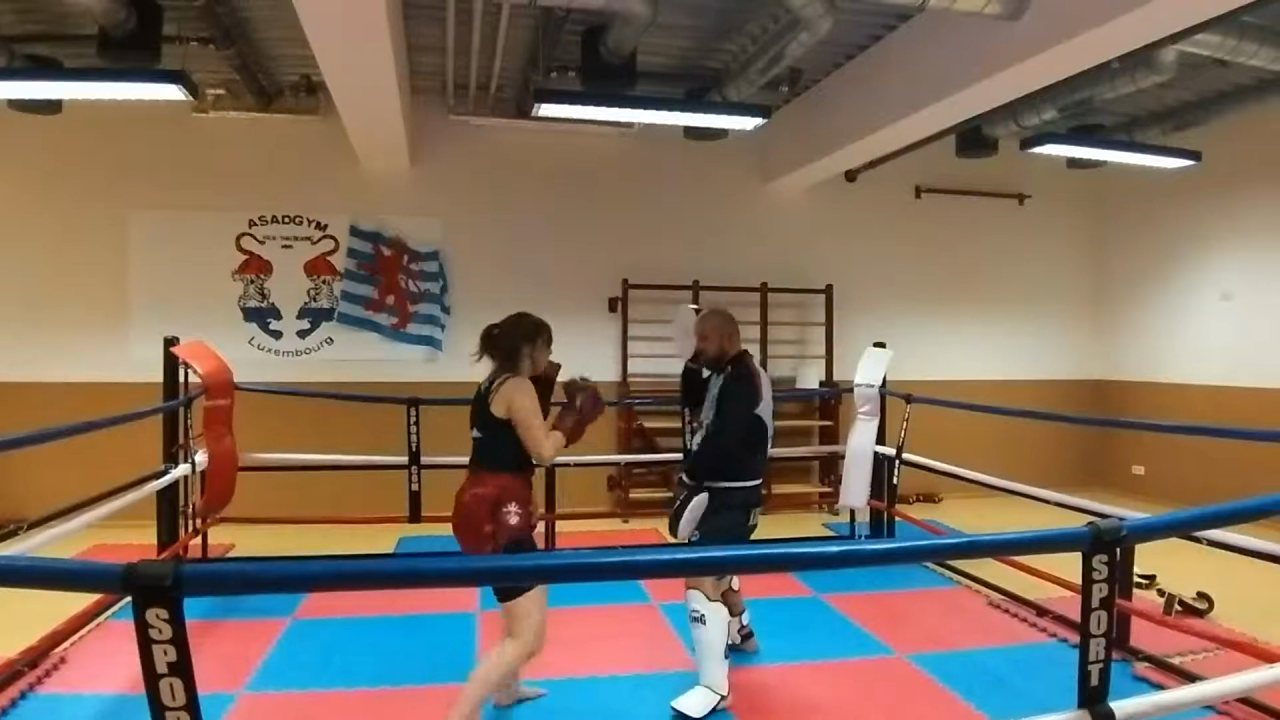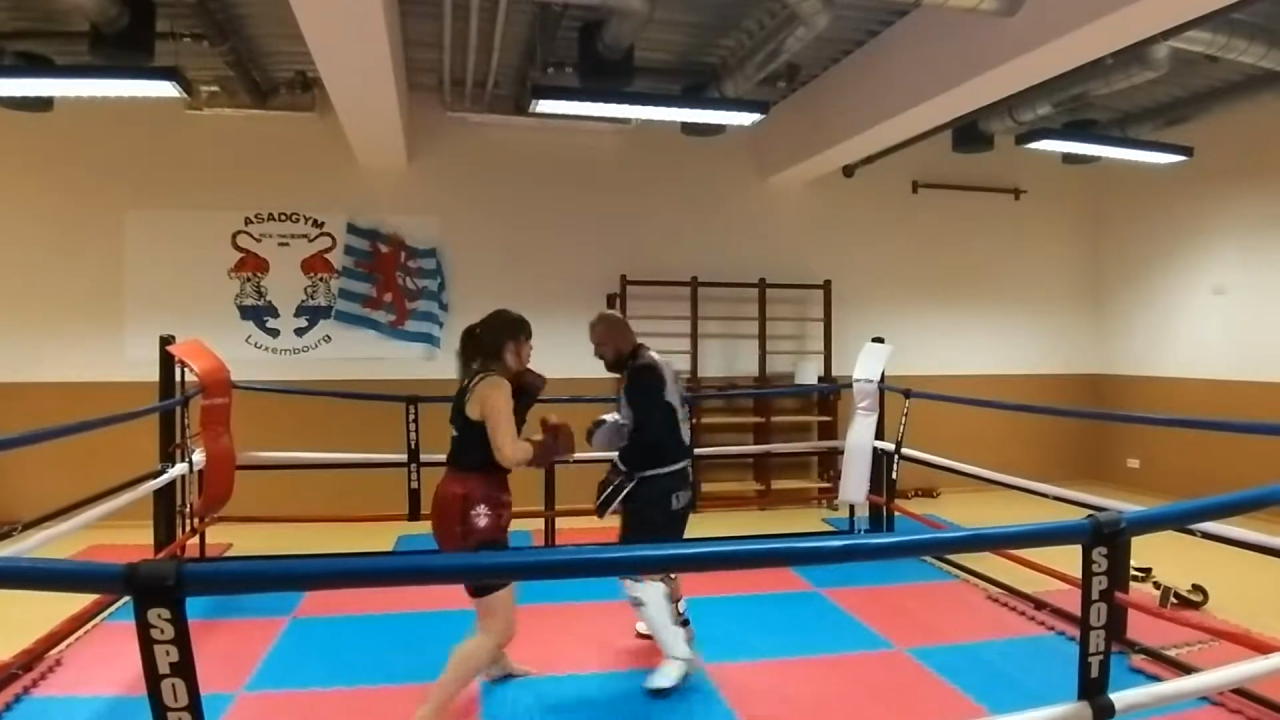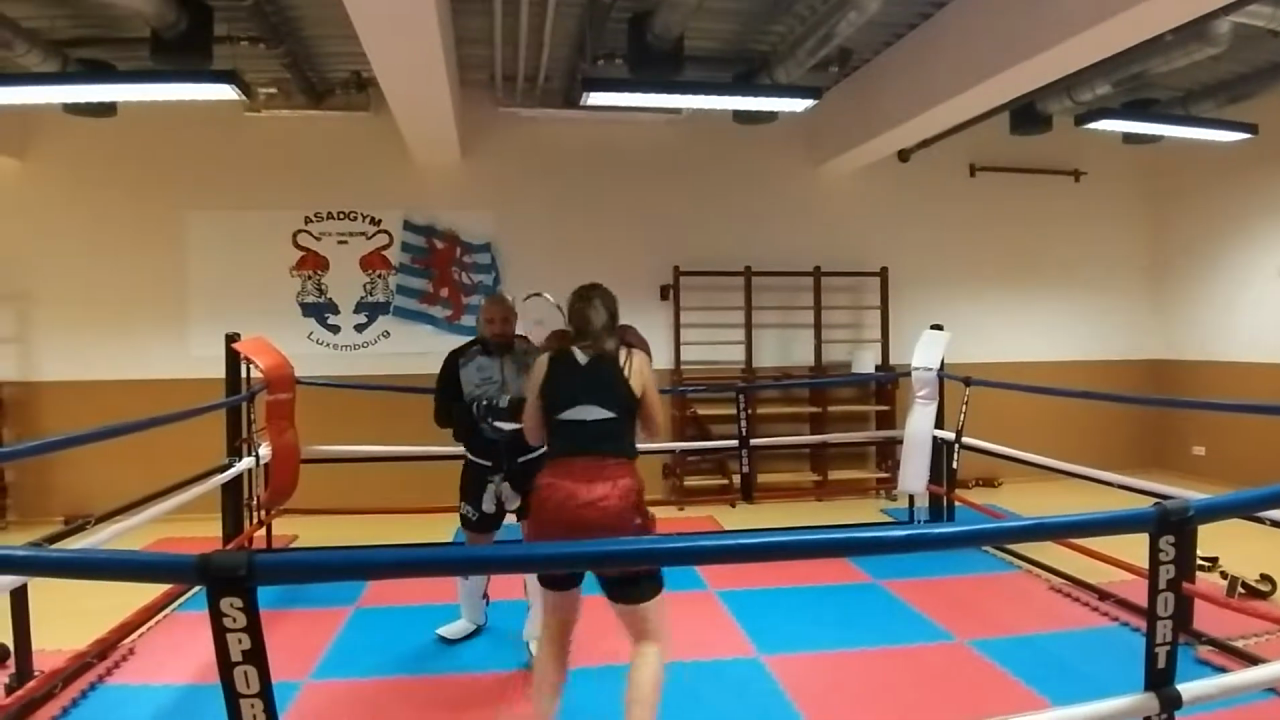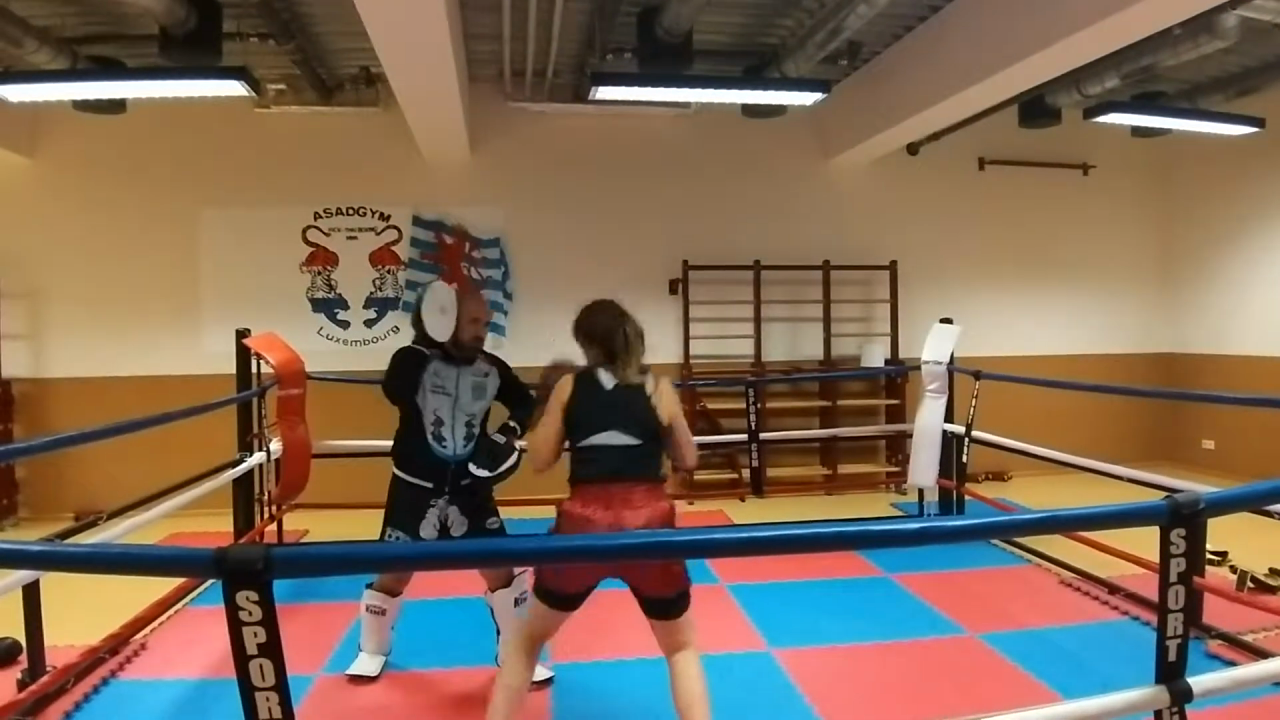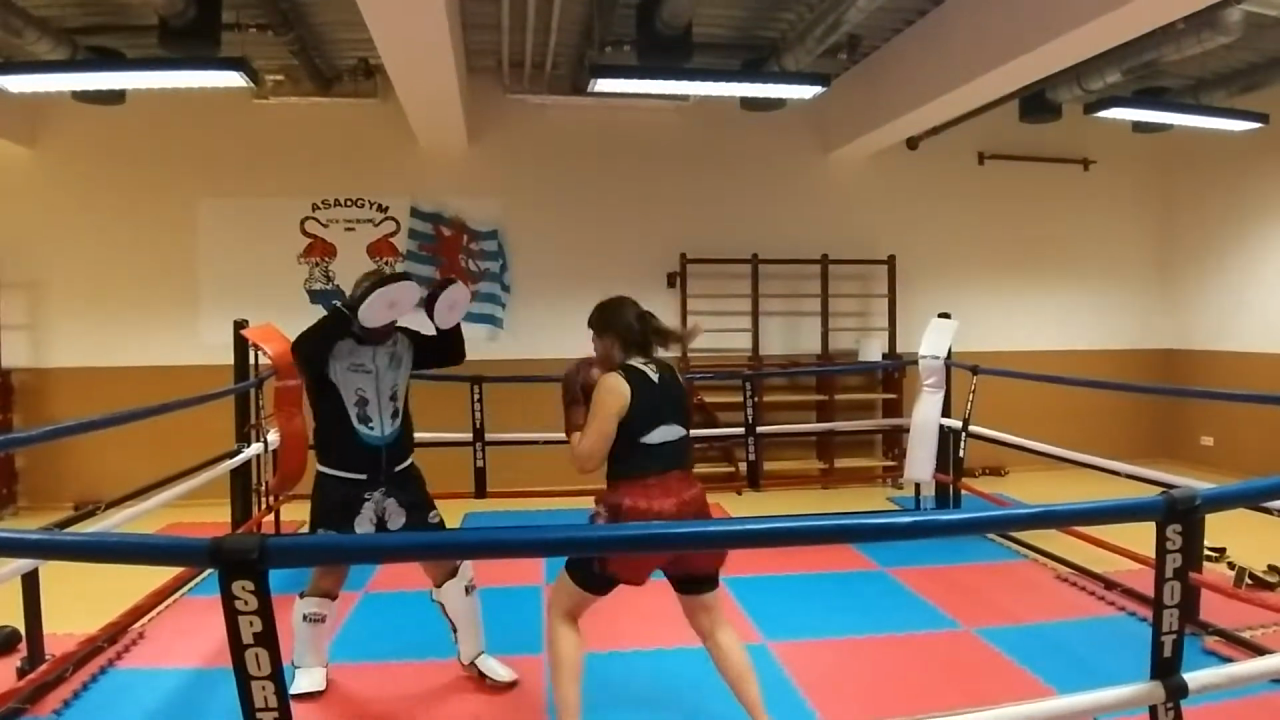
dt=1s
person 1, frame 1
left shoulder: (492, 386)
right shoulder: (518, 386)
right elbow: (543, 451)
left wrist: (552, 403)
right wrist: (574, 418)
left hip: (479, 505)
right hip: (500, 509)
left knee: (522, 597)
right knee: (526, 639)
left ankle: (506, 686)
person 1, frame 2
left shoulder: (475, 382)
right shoulder: (496, 386)
right elbow: (508, 454)
left wrist: (523, 395)
right wrist: (547, 446)
left hip: (462, 500)
right hip: (475, 506)
left knee: (498, 594)
right knee: (496, 629)
left ankle: (497, 664)
person 1, frame 3
left shoulder: (546, 364)
right shoulder: (633, 361)
right elbow: (654, 428)
left hip: (556, 499)
right hip: (615, 502)
left knee: (557, 628)
right knee: (648, 639)
person 1, frame 4
left shoulder: (569, 385)
right shoulder: (658, 389)
left elbow: (539, 460)
right elbow: (687, 459)
left wrist: (551, 405)
left hip: (586, 525)
right hip: (648, 524)
left knee: (528, 639)
right knee: (682, 649)
person 1, frame 5
left shoulder: (613, 384)
right shoulder: (671, 376)
left elbow: (586, 461)
left wrist: (576, 410)
left hip: (634, 513)
right hip: (687, 507)
left knee: (561, 612)
right knee: (713, 625)
person 2, frame 1
left shoulder: (743, 379)
right shoulder: (724, 374)
left elbow: (722, 438)
right elbow: (694, 403)
left wrist: (687, 477)
right wrist: (692, 364)
left hip: (732, 496)
right hip: (717, 490)
left knee: (701, 579)
left ankle: (714, 687)
right ankle: (740, 633)
person 2, frame 2
left shoulder: (642, 372)
right shoulder: (648, 367)
left elbow: (651, 432)
left wrist: (621, 468)
right wrist: (615, 427)
left hip: (660, 482)
right hip: (661, 478)
left ankle: (677, 653)
right ankle: (676, 621)
person 2, frame 3
left shoulder: (531, 352)
right shoulder: (459, 360)
right elbow: (443, 414)
right wrist: (482, 409)
left hip: (529, 462)
right hip: (482, 467)
right knee: (475, 542)
left ankle: (537, 631)
right ankle: (473, 616)
person 2, frame 4
left shoulder: (492, 369)
right shoulder: (415, 359)
left elbow: (526, 403)
right elbow: (396, 393)
left wrist: (509, 433)
right wrist: (422, 342)
left hip: (470, 487)
right hip: (415, 488)
left knee: (502, 569)
right knee: (393, 573)
right ankle: (373, 650)
person 2, frame 5
left shoulder: (402, 342)
right shoulder: (324, 343)
left elbow: (452, 354)
right elbow: (303, 355)
left wrist: (445, 318)
right wrist: (349, 312)
left hip: (400, 476)
right hip: (343, 484)
left knee: (445, 563)
right knee: (327, 577)
left ankle: (473, 653)
right ankle: (309, 666)
